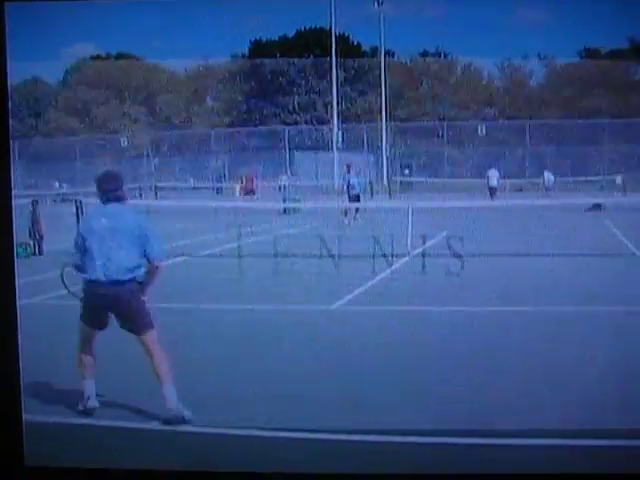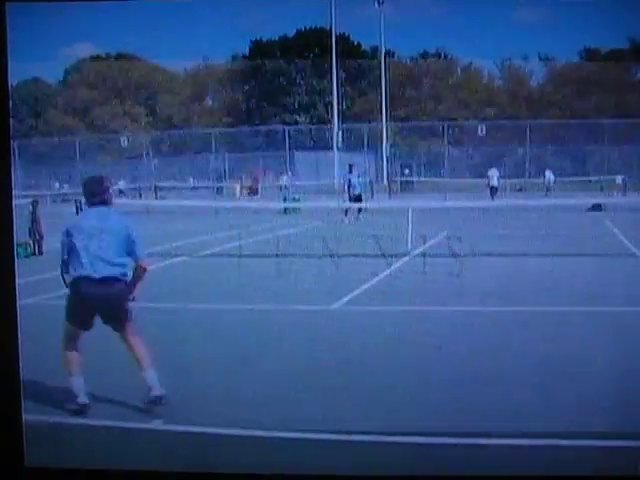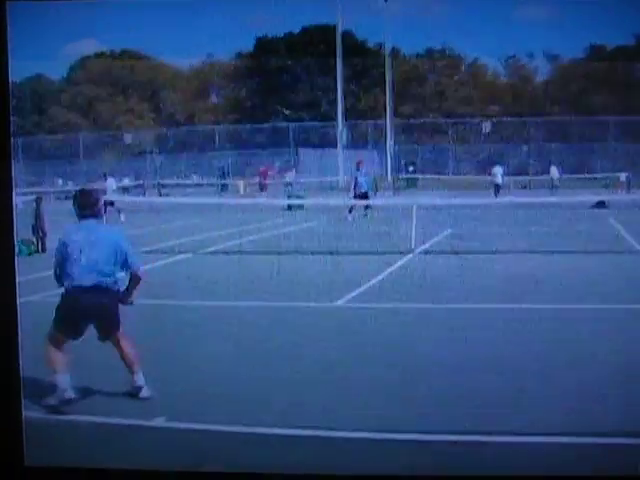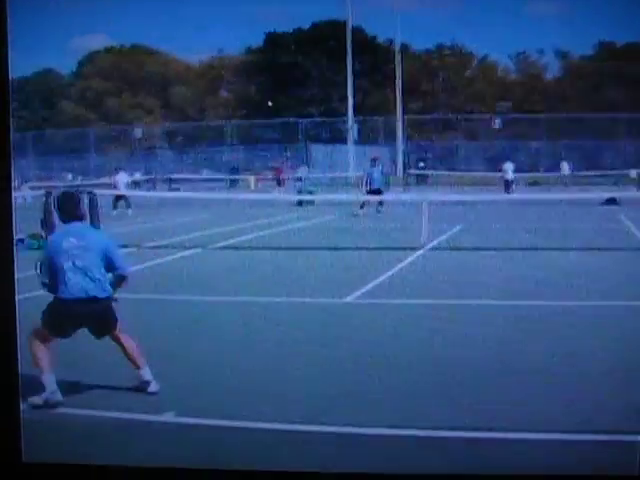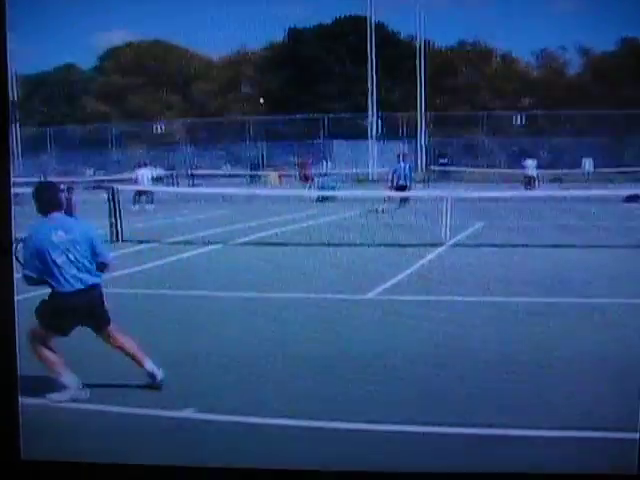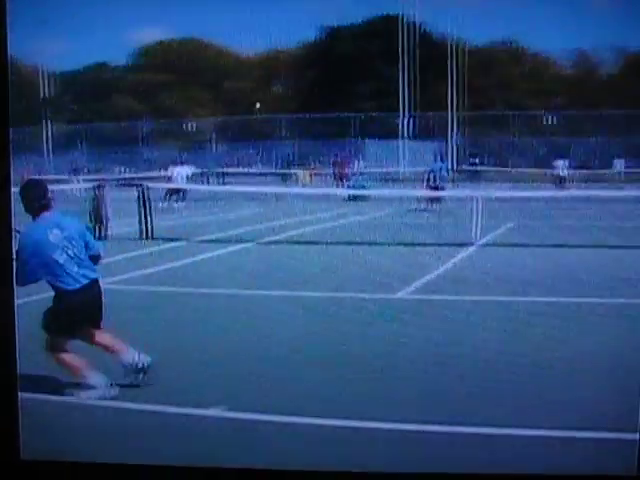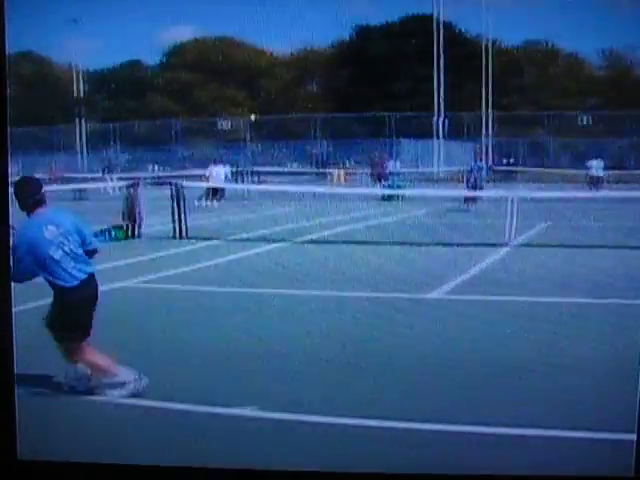
dt=0.1s
person 1, frame 1
left shoulder: (87, 222)
right shoulder: (136, 220)
left elbow: (78, 265)
right elbow: (155, 265)
right wrist: (142, 289)
left hip: (96, 289)
right hip: (128, 289)
left knee: (86, 342)
right knee: (153, 345)
left ankle: (90, 398)
right ankle: (172, 404)
person 1, frame 2
left shoulder: (74, 224)
right shoulder: (121, 223)
left elbow: (65, 264)
right elbow: (141, 265)
right wrist: (129, 290)
left hip: (82, 288)
right hip: (114, 289)
left knee: (70, 341)
right knee: (131, 337)
left ankle: (79, 395)
right ankle: (153, 386)
person 1, frame 3
left shoulder: (67, 237)
right shoulder: (114, 234)
left elbow: (59, 277)
right elbow: (136, 274)
right wrist: (126, 294)
left hip: (76, 298)
right hip: (108, 297)
left knee: (54, 344)
right knee: (117, 339)
left ankle: (64, 388)
right ankle: (140, 384)
person 1, frame 4
left shoulder: (53, 242)
right shoulder: (100, 238)
left elbow: (48, 284)
right elbow: (122, 274)
right wrist: (108, 291)
left hip: (68, 305)
right hip: (100, 303)
left knee: (37, 338)
right knee: (118, 334)
left ankle: (51, 390)
right ankle: (147, 379)
person 1, frame 5
left shoulder: (34, 236)
right shoulder: (82, 227)
left elbow: (32, 278)
right elbow: (104, 263)
left hip: (65, 300)
right hip: (93, 294)
left knee: (37, 339)
right knee: (111, 334)
left ankle: (72, 387)
right ankle: (153, 371)
person 1, frame 6
left shoulder: (28, 237)
right shoulder: (72, 223)
left elbow: (22, 279)
right elbow: (96, 255)
left hip: (70, 298)
right hip: (92, 289)
left knee: (55, 346)
right knee: (90, 333)
left ankle: (100, 385)
right ankle: (134, 359)
person 1, frame 7
left shoulder: (24, 234)
right shoulder: (67, 218)
left elbow: (19, 275)
right elbow: (92, 249)
left hip: (71, 294)
right hip: (88, 284)
left knee: (79, 348)
right knee: (55, 326)
left ankle: (129, 379)
right ankle: (80, 375)
